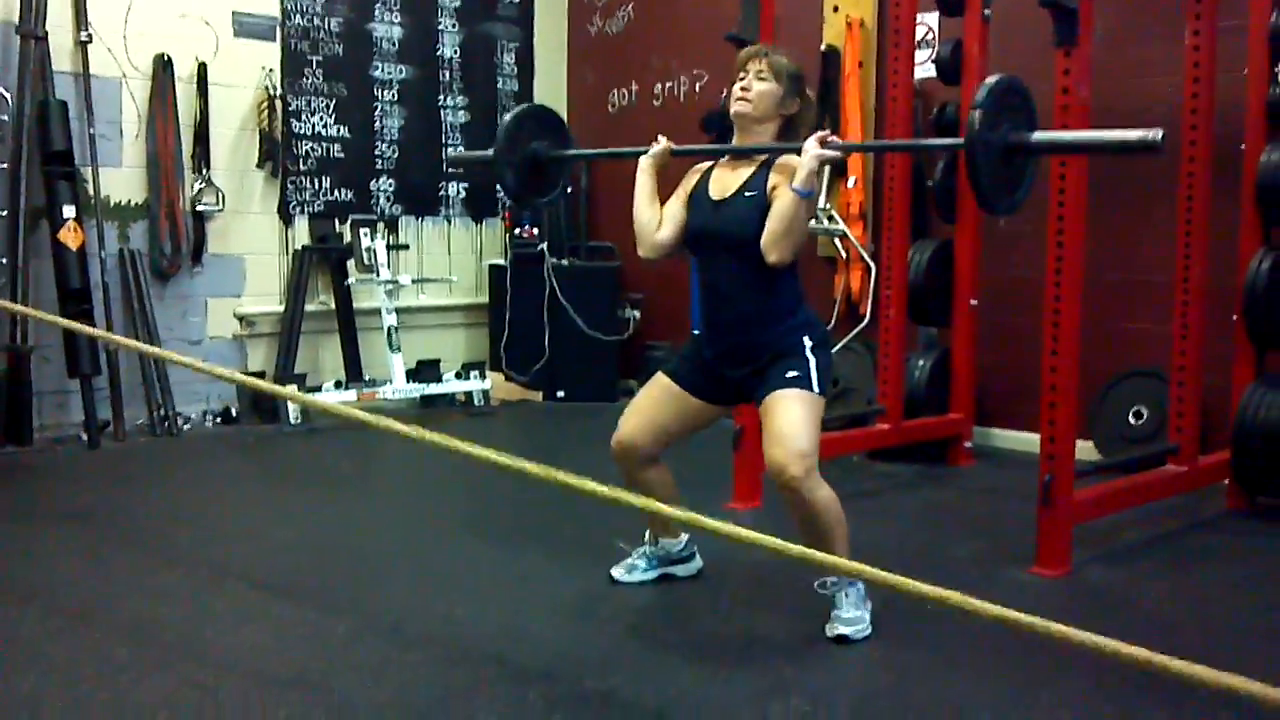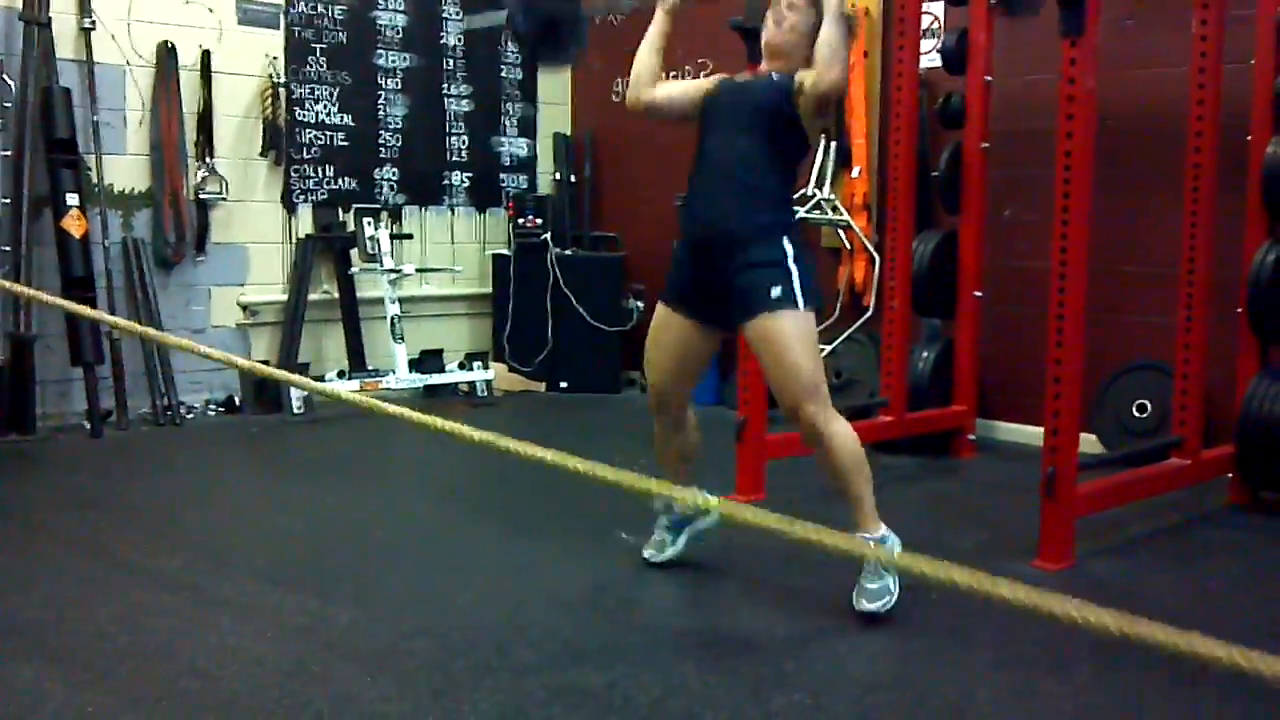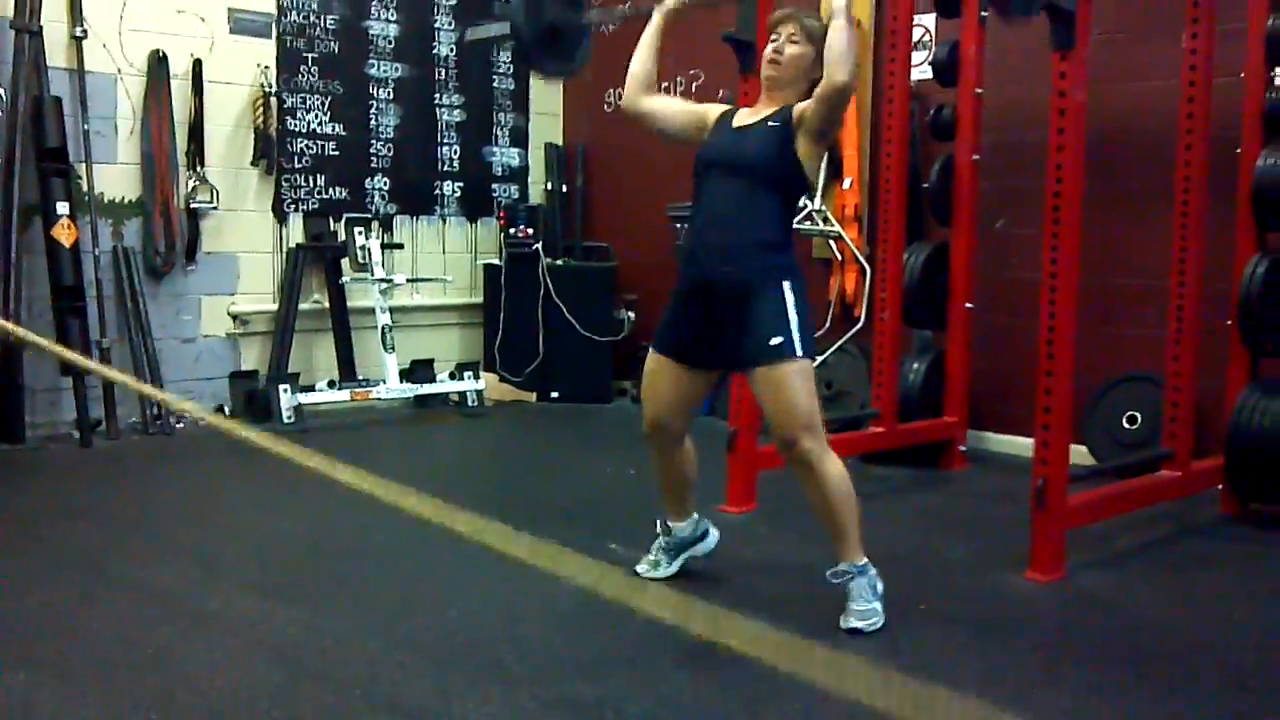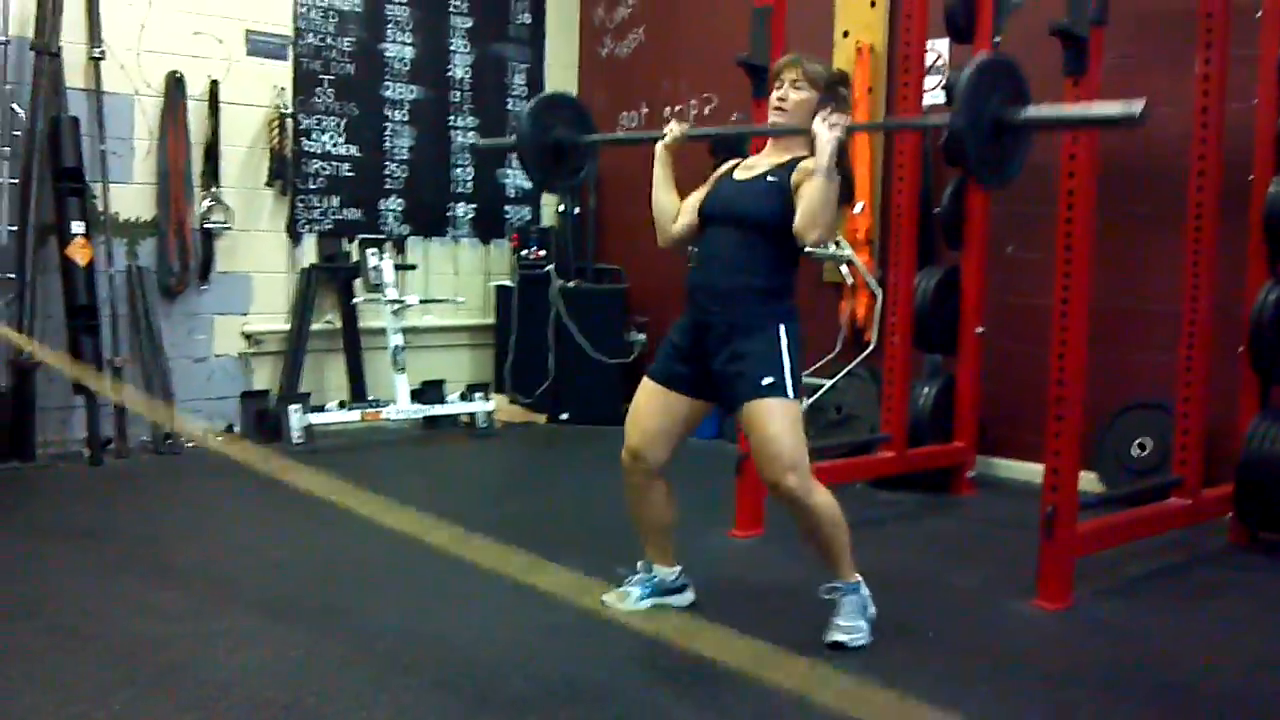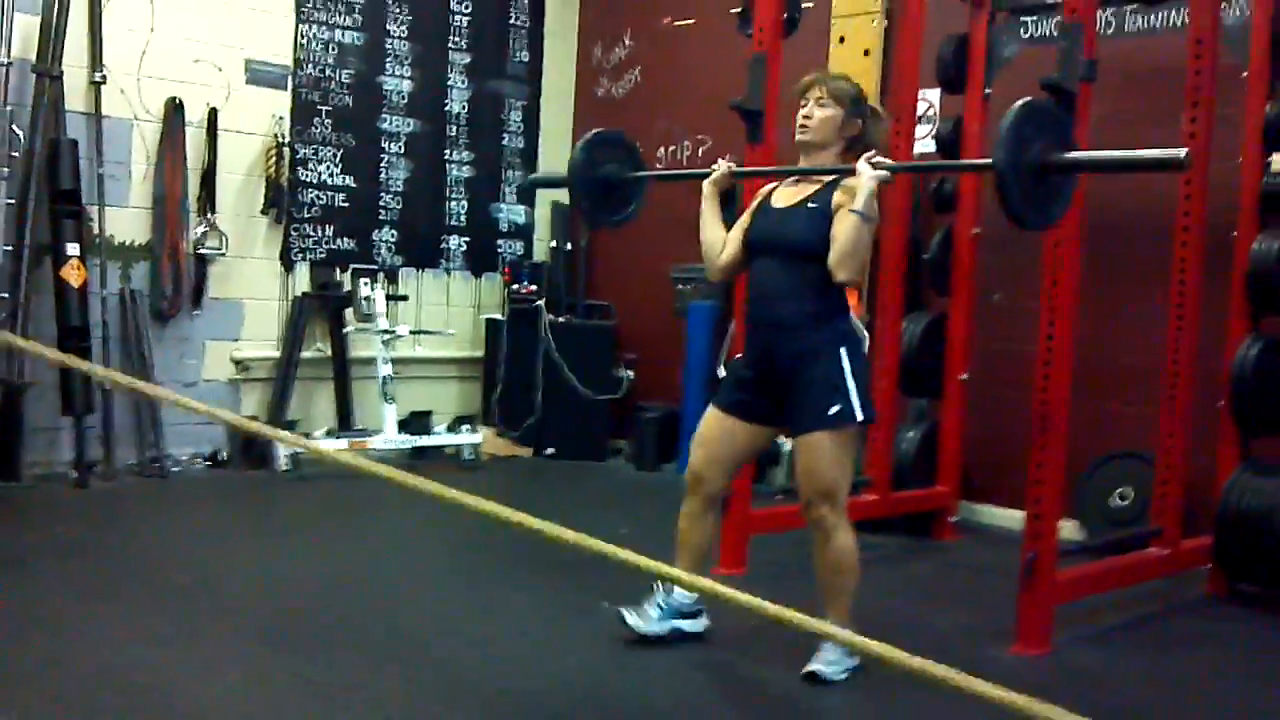
dt=0.4s
person 1, frame 1
left shoulder: (785, 172)
right shoulder: (701, 174)
left elbow: (777, 252)
right elbow: (652, 245)
left wrist: (807, 173)
right wrist: (647, 166)
left hip: (785, 347)
right hip: (714, 346)
left knee: (792, 468)
right knee: (630, 443)
left ankle: (847, 586)
right ankle: (670, 547)
person 1, frame 2
left shoulder: (807, 85)
right shoulder: (725, 84)
left elbow: (830, 80)
right elbow: (642, 94)
left hip: (764, 255)
right hip: (697, 255)
left knee: (807, 406)
right knee: (664, 396)
left ankle: (876, 541)
right ankle: (684, 506)
person 1, frame 3
left shoulder: (807, 122)
right shoulder: (719, 118)
left elbow: (840, 81)
right elbow: (637, 98)
left hip: (766, 294)
right hip: (696, 294)
left knee: (803, 444)
right knee: (660, 428)
left ankle: (857, 573)
right ankle: (683, 529)
person 1, frame 4
left shoulder: (812, 173)
right shoulder: (731, 168)
left elbow: (813, 233)
right elbow: (672, 232)
left wrist: (826, 153)
right wrist: (663, 154)
left hip: (759, 334)
right hip: (695, 331)
left knee: (788, 479)
right knee: (639, 456)
left ankle: (850, 590)
right ankle: (663, 575)
person 1, frame 5
left shoulder: (851, 190)
right shoulder: (770, 191)
left elbow: (846, 271)
right elbow: (720, 264)
left wrist: (863, 192)
right wrist: (711, 193)
left hip: (822, 361)
right hip: (757, 361)
left knee: (824, 507)
right knee: (702, 480)
left ankle: (839, 637)
right ankle: (681, 601)
